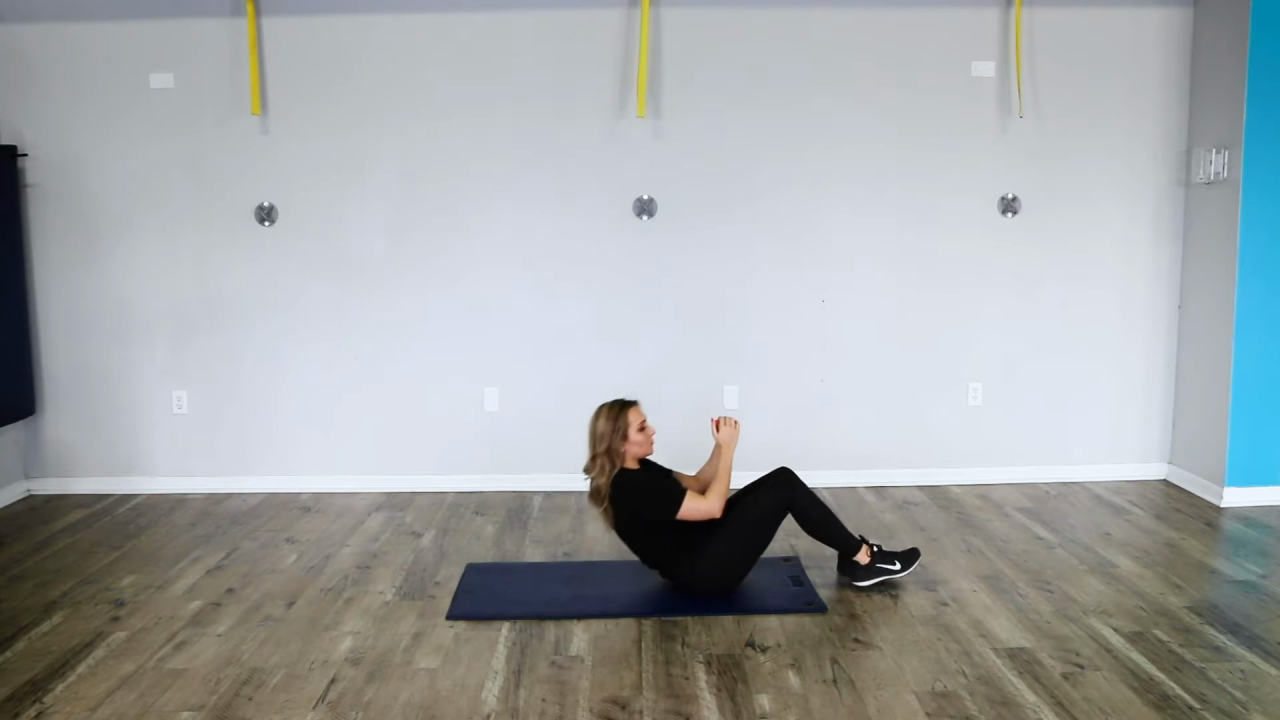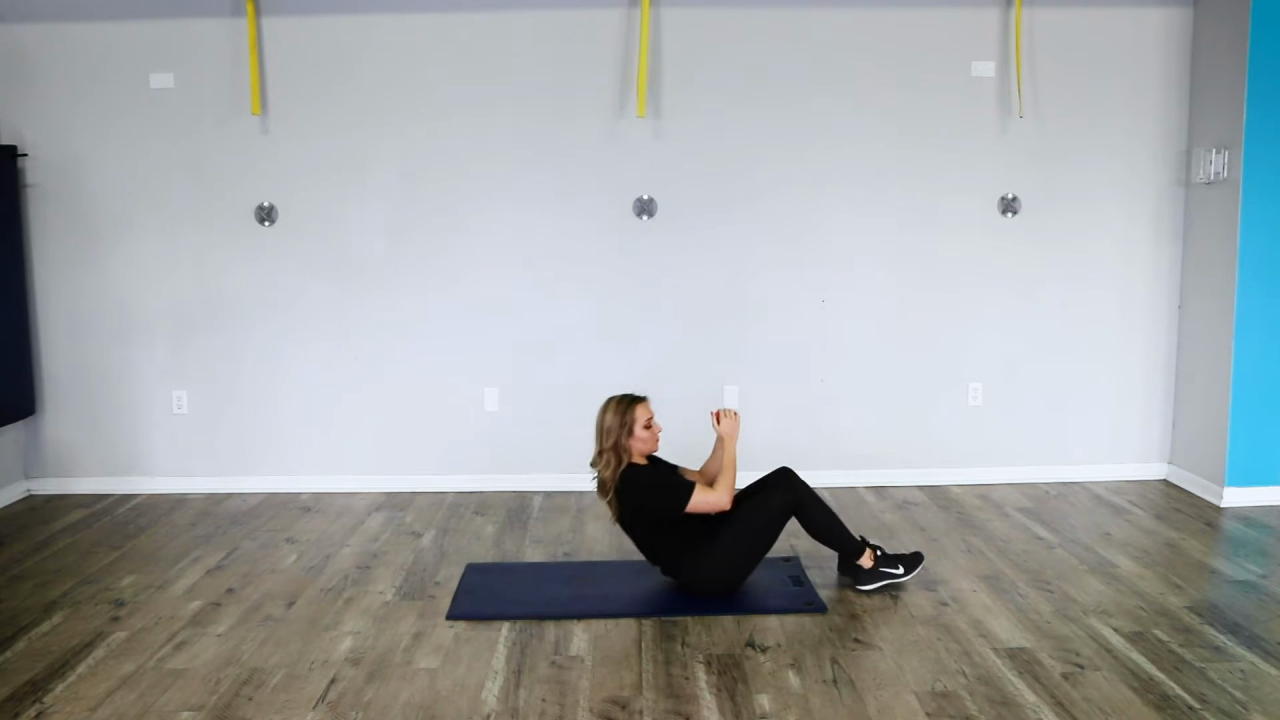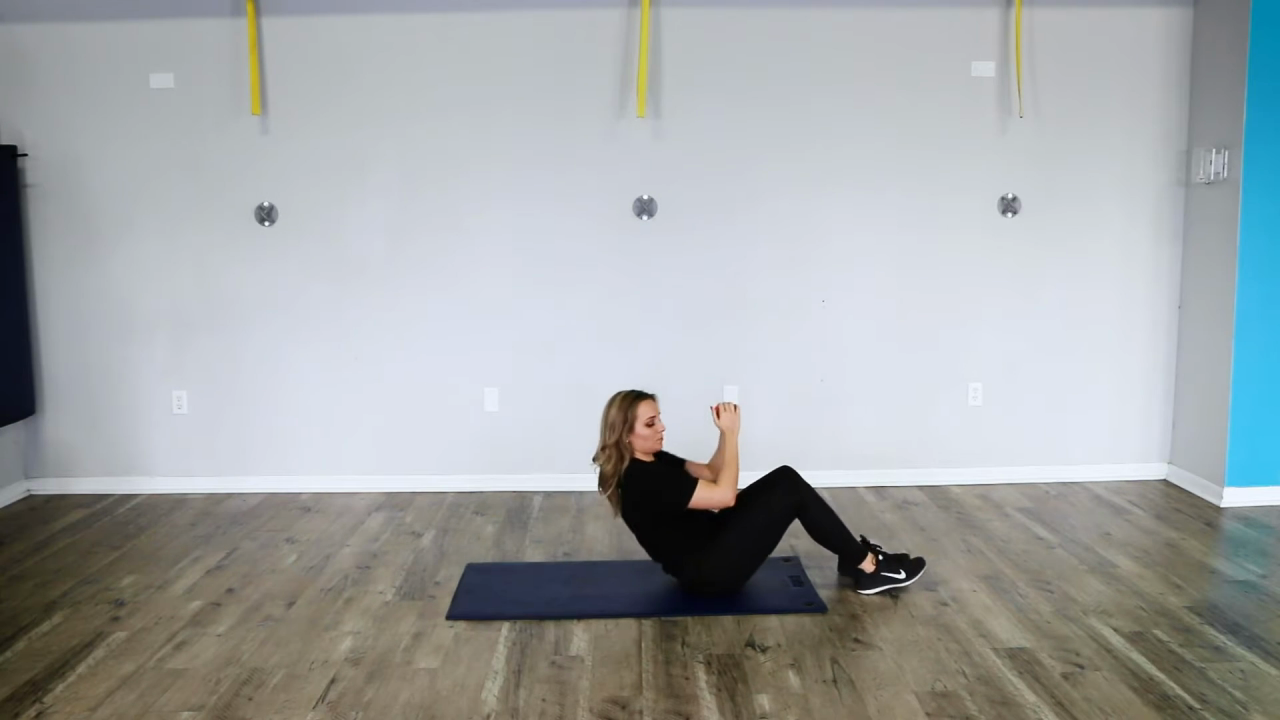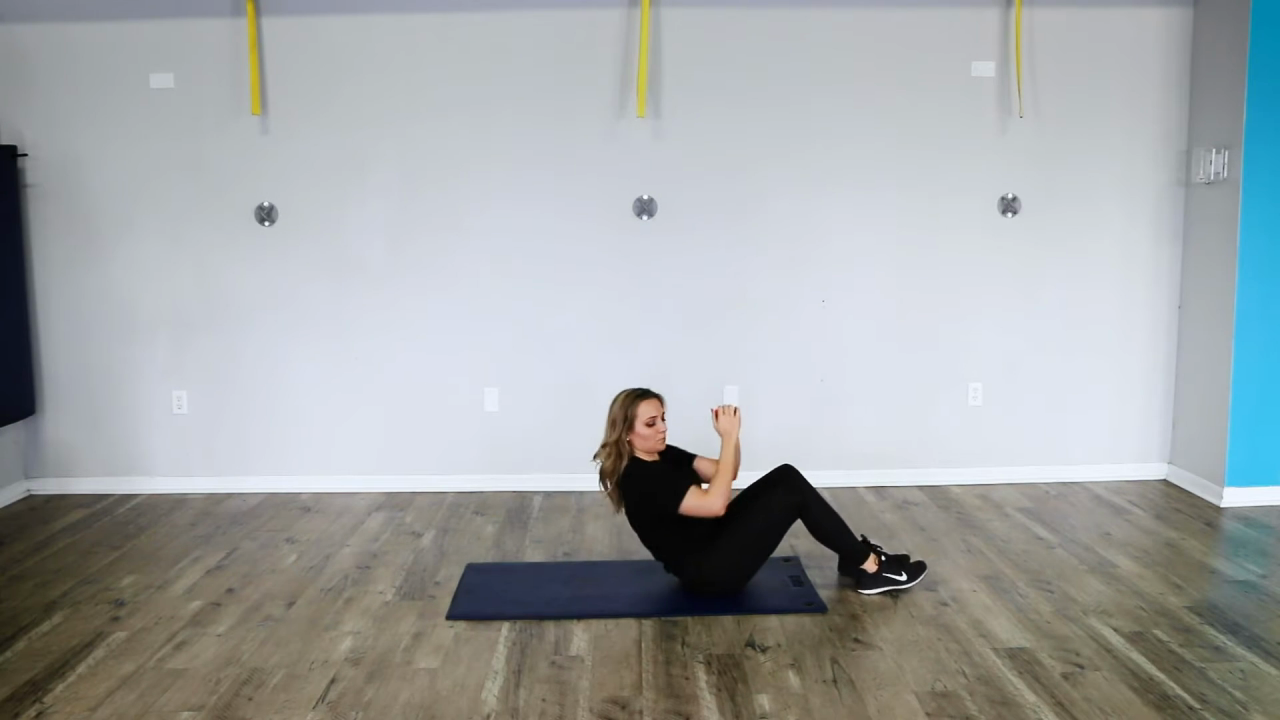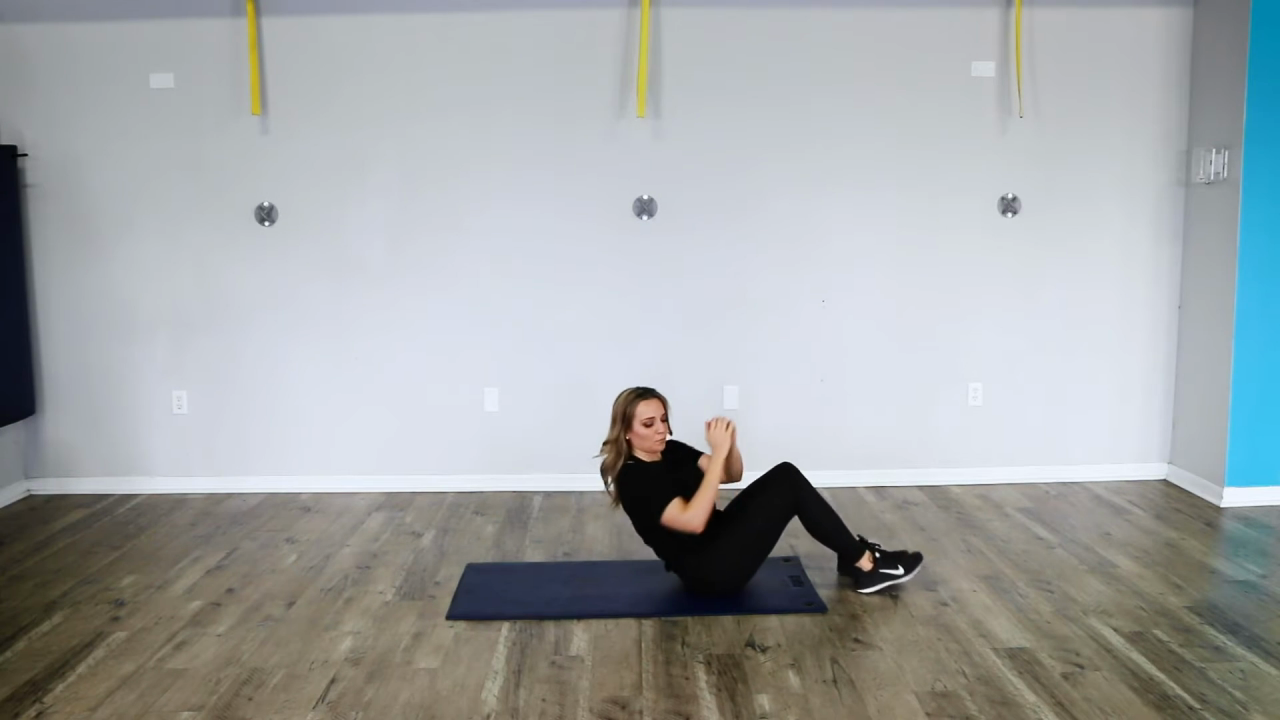
dt=0.1s
person 1, frame 1
left shoulder: (636, 471)
right shoulder: (633, 488)
left elbow: (697, 486)
right elbow: (713, 506)
left wrist: (719, 446)
right wrist: (728, 448)
left hip: (701, 547)
right hip: (702, 572)
left knee: (782, 478)
right knee: (786, 491)
left ankle: (854, 552)
right ankle: (864, 561)
person 1, frame 2
left shoulder: (641, 467)
right shoulder: (640, 484)
left elbow: (701, 480)
right elbow: (721, 499)
left wrist: (721, 440)
right wrist: (729, 441)
left hip: (706, 545)
right hip: (706, 571)
left knee: (784, 478)
right knee: (790, 493)
left ankle: (855, 556)
right ankle: (866, 565)
person 1, frame 3
left shoulder: (653, 460)
right shoulder: (641, 480)
left elbow: (711, 476)
right elbow: (725, 496)
left wrist: (726, 434)
right wrist: (730, 434)
left hip: (710, 541)
right hip: (707, 571)
left knee: (785, 477)
right knee: (794, 494)
left ankle: (856, 556)
right ankle: (867, 568)
person 1, frame 4
left shoulder: (660, 457)
right shoulder: (641, 479)
left elbow: (720, 472)
right elbow: (715, 503)
left wrist: (730, 437)
right wrist: (727, 438)
left hip: (713, 542)
right hip: (709, 571)
left knee: (786, 476)
right knee: (795, 494)
left ankle: (857, 556)
right ankle: (870, 568)
person 1, frame 5
left shoulder: (671, 451)
right shoulder: (633, 481)
left elbow: (733, 474)
right elbow: (695, 520)
left wrist: (728, 445)
right wrist: (716, 462)
left hip: (719, 541)
right hip: (708, 571)
left knee: (785, 474)
right knee: (790, 490)
left ankle: (856, 555)
right ankle: (865, 566)
